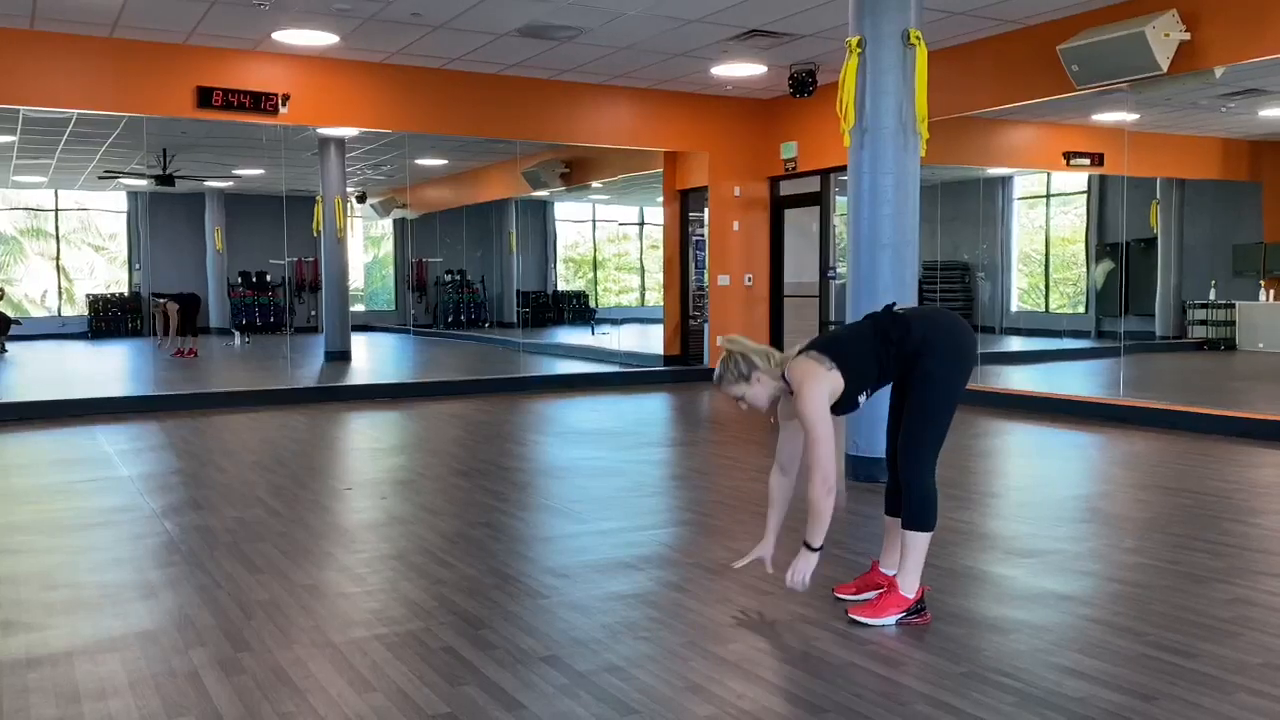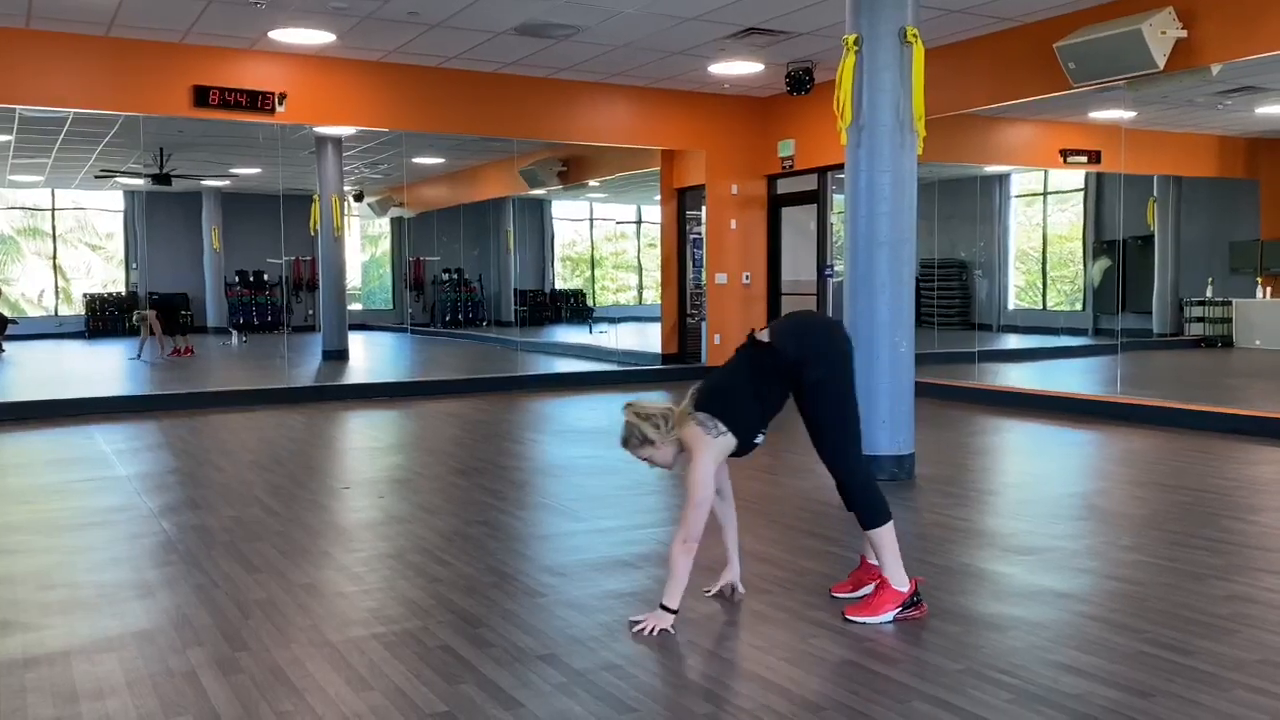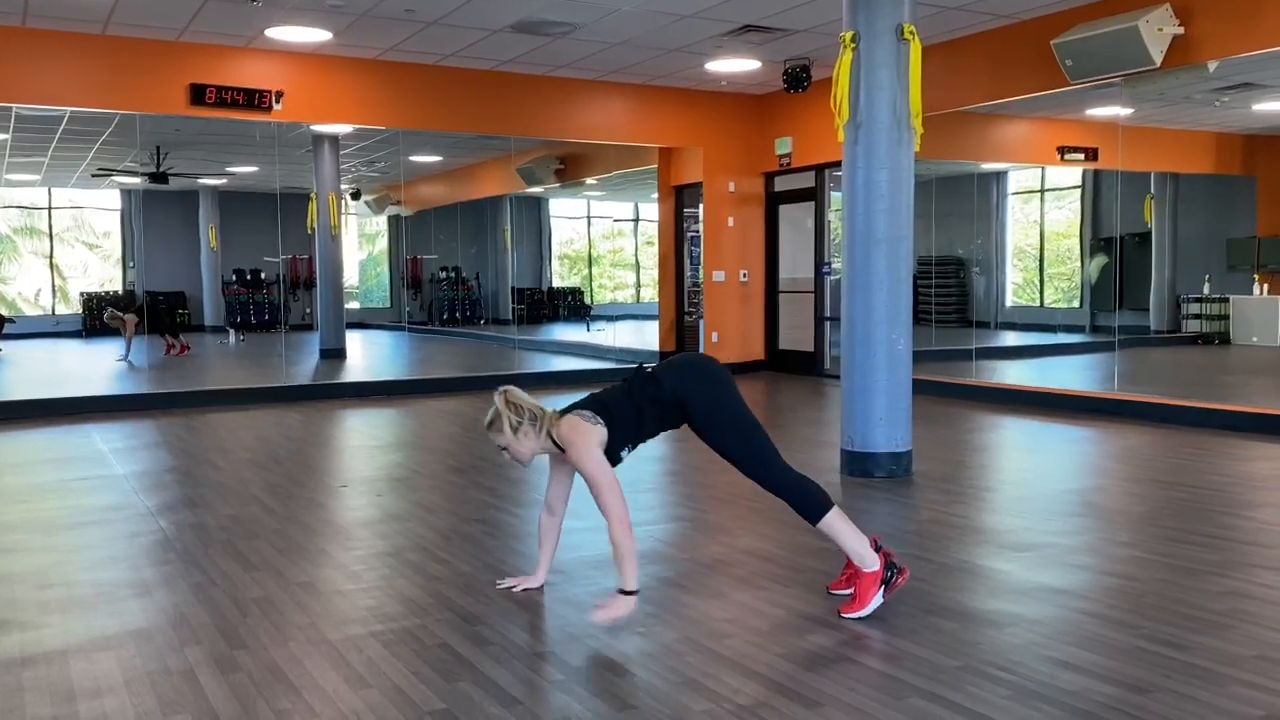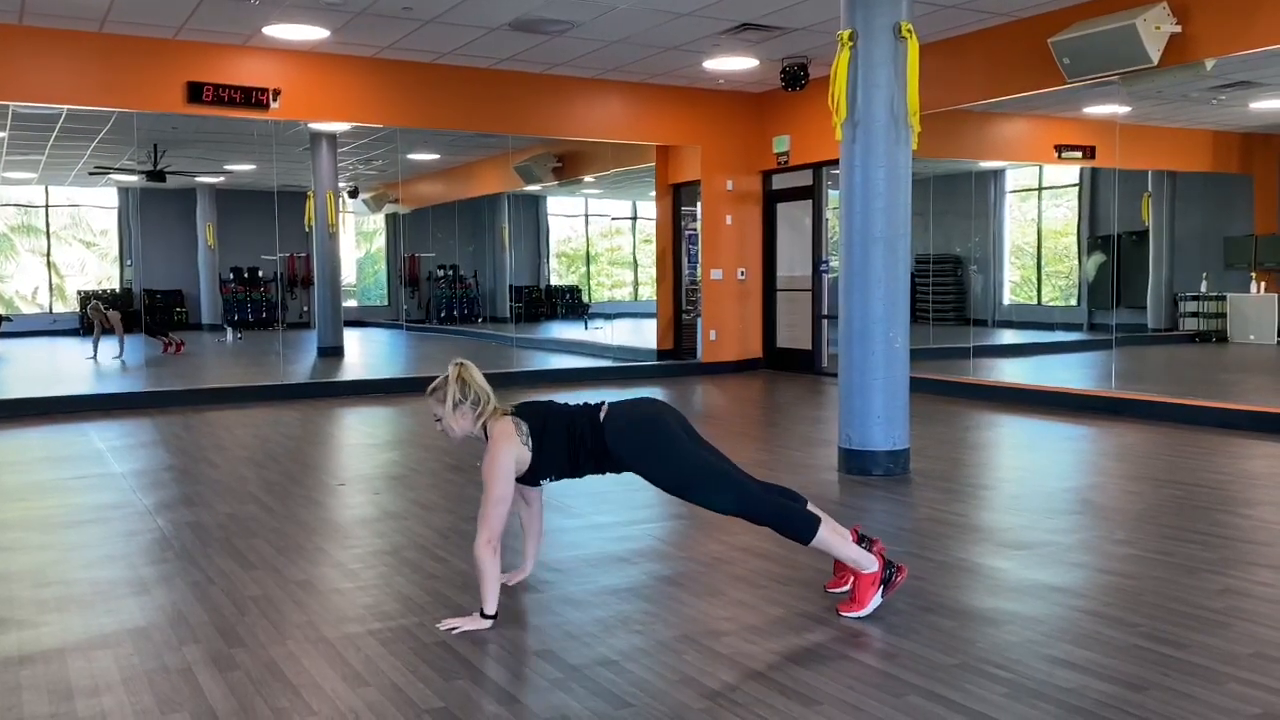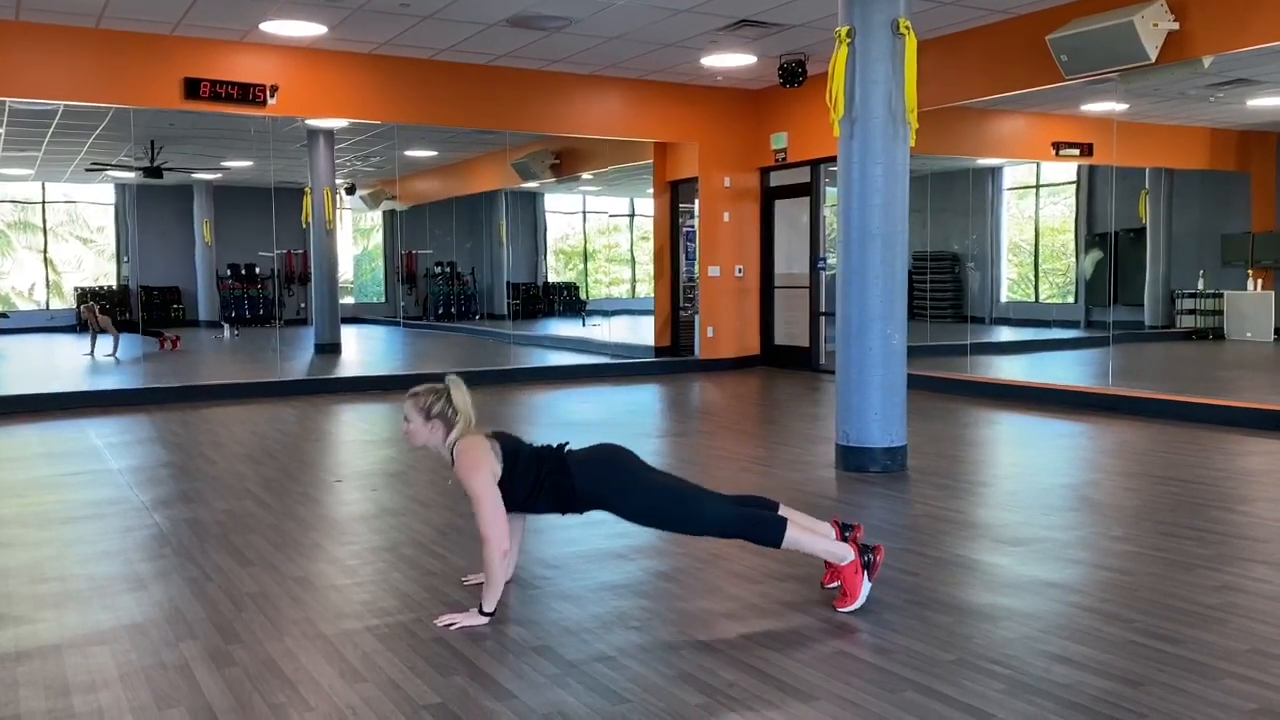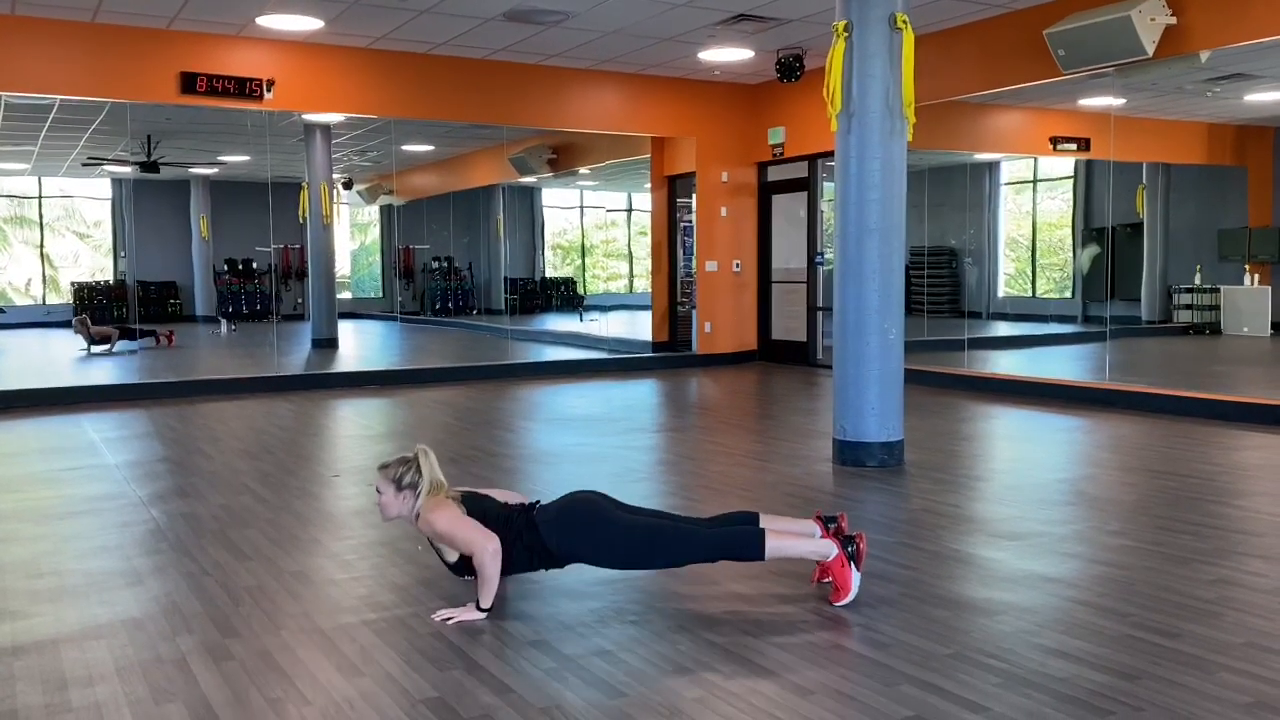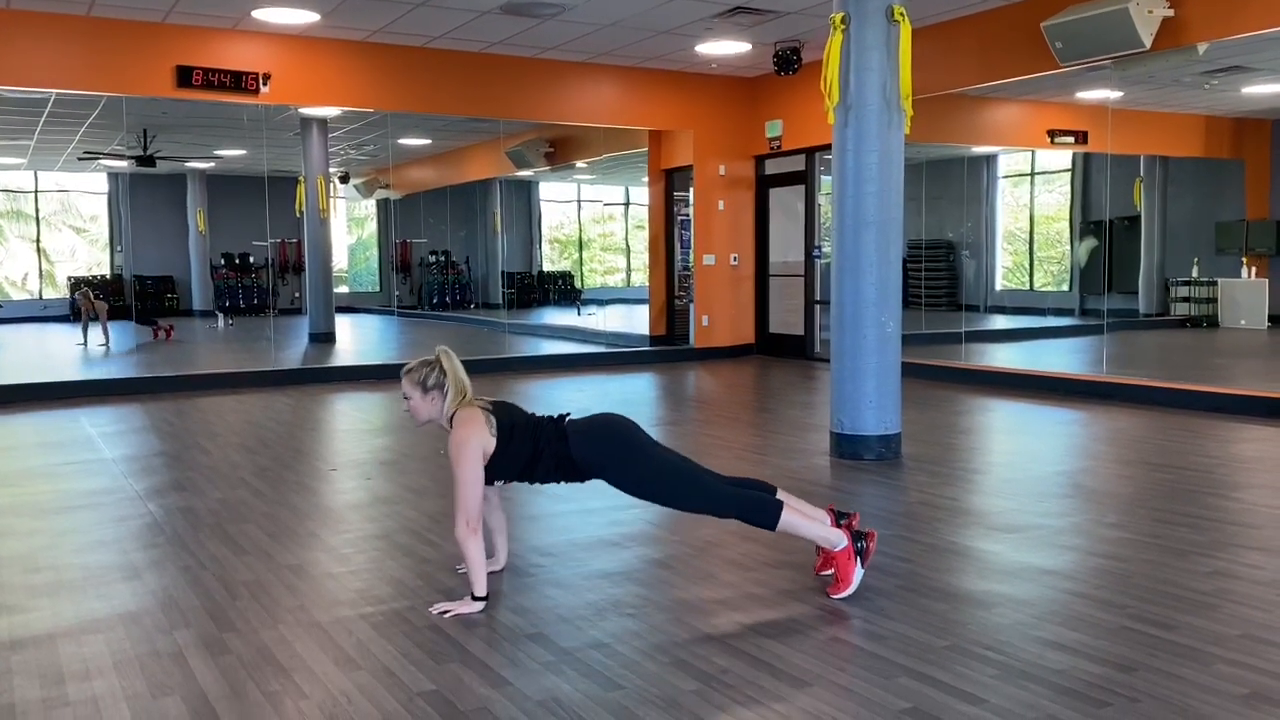
dt=0.7s
person 1, frame 1
left shoulder: (808, 386)
right shoulder: (789, 388)
left elbow: (824, 483)
right elbow: (783, 469)
left wrist: (811, 550)
right wrist: (768, 541)
left hip: (943, 345)
right hip: (918, 352)
left knee: (914, 466)
right knee: (897, 463)
left ankle: (907, 595)
right ankle: (886, 571)
person 1, frame 2
left shoulder: (699, 444)
right shoulder: (687, 423)
left elbow: (687, 538)
right elbow: (721, 491)
left wrist: (667, 608)
right wrist: (733, 566)
left hip: (812, 348)
right hip: (794, 343)
left knee: (846, 467)
right knee: (842, 464)
left ankle: (899, 588)
right ankle: (874, 566)
person 1, frame 3
left shoulder: (575, 438)
right shoulder: (557, 435)
left elbow: (618, 518)
right elbow: (552, 509)
left wrist: (628, 591)
right wrist: (539, 574)
left hip: (694, 385)
right hip: (680, 388)
left knee: (772, 473)
right knee: (770, 473)
left ankle: (873, 566)
right ankle: (861, 550)
person 1, frame 4
left shoulder: (500, 445)
right shoulder: (508, 423)
left elbow: (488, 538)
right elbow: (529, 496)
left wrist: (485, 614)
right wrist: (527, 565)
left hip: (637, 439)
right hip: (642, 420)
left knee: (748, 502)
right knee: (748, 489)
left ankle: (870, 566)
right ankle: (854, 541)
person 1, frame 5
left shoulder: (469, 460)
right shoulder: (473, 443)
left elbow: (498, 542)
right elbow: (512, 504)
left wrist: (484, 610)
right wrist: (504, 571)
left hip: (601, 481)
right hip: (599, 469)
left knee: (723, 519)
right knee: (722, 509)
left ankle: (848, 556)
right ankle: (836, 531)
person 1, frame 6
left shoulder: (433, 518)
right shoulder: (447, 499)
left elbow: (489, 547)
left wrist: (481, 606)
right wrist: (496, 568)
left hip: (574, 533)
right hip: (576, 514)
left knee: (705, 544)
right knee: (704, 528)
left ankle: (833, 550)
right ankle: (820, 527)
person 1, frame 7
left shoulder: (464, 433)
right shoulder: (472, 414)
left elbow: (467, 522)
right elbow: (490, 492)
left wrist: (477, 597)
right wrist: (499, 557)
left hip: (601, 450)
right hip: (603, 437)
left knee: (720, 497)
right knee: (720, 488)
left ankle: (842, 542)
right ankle: (833, 521)
